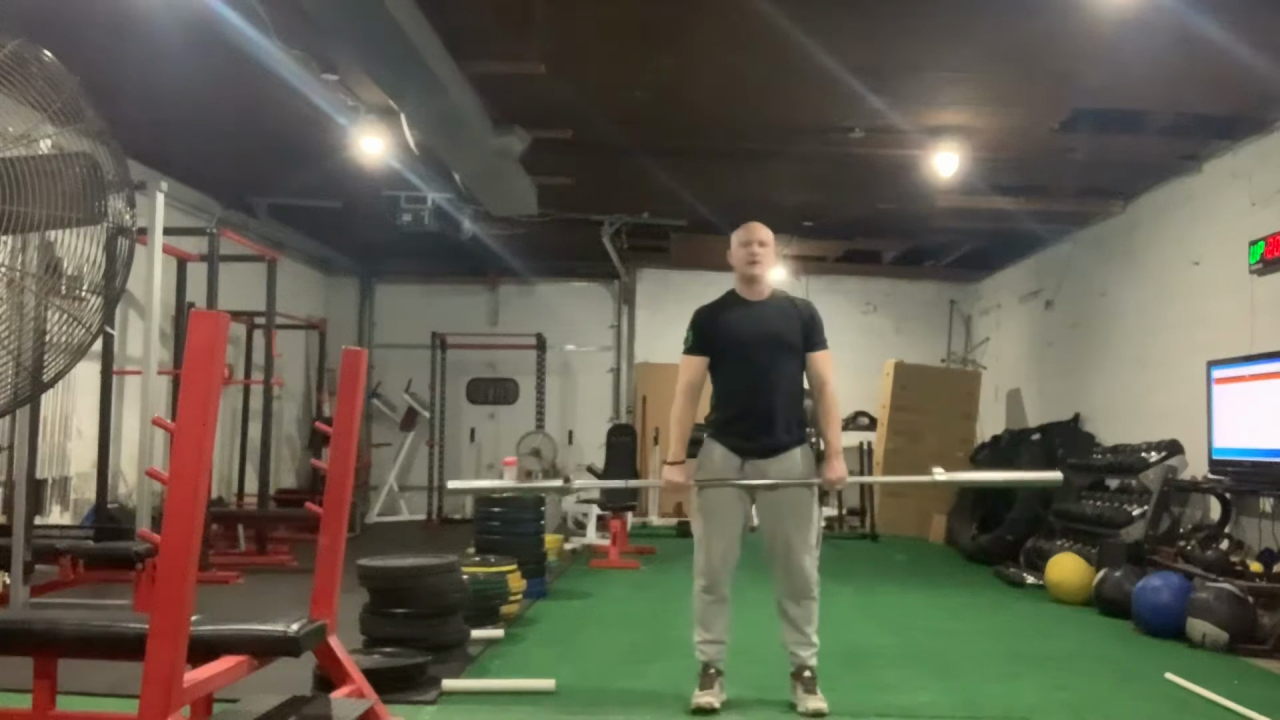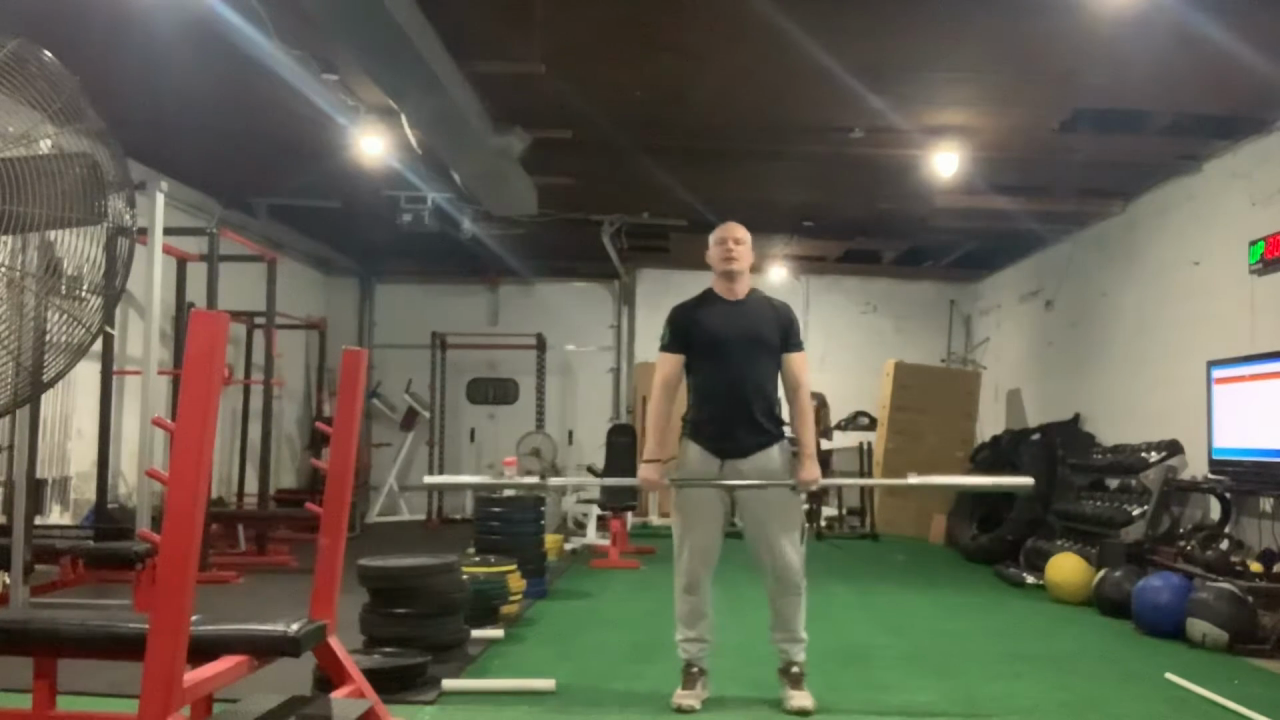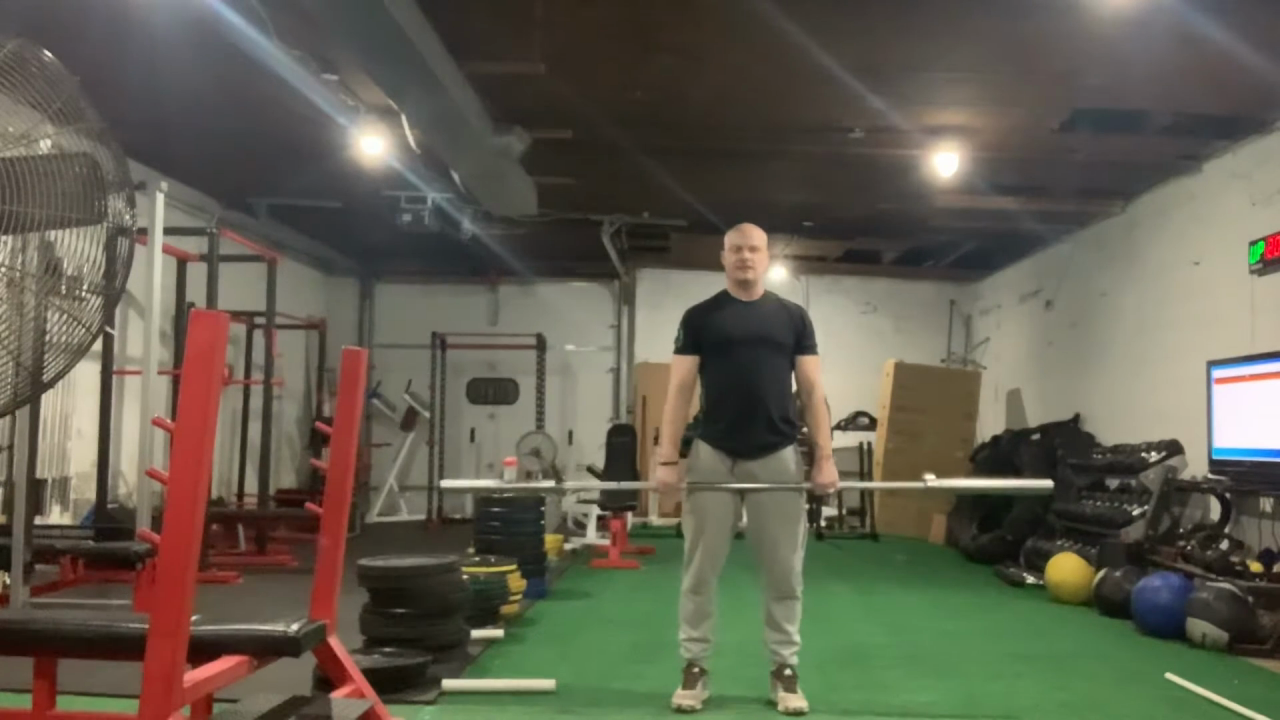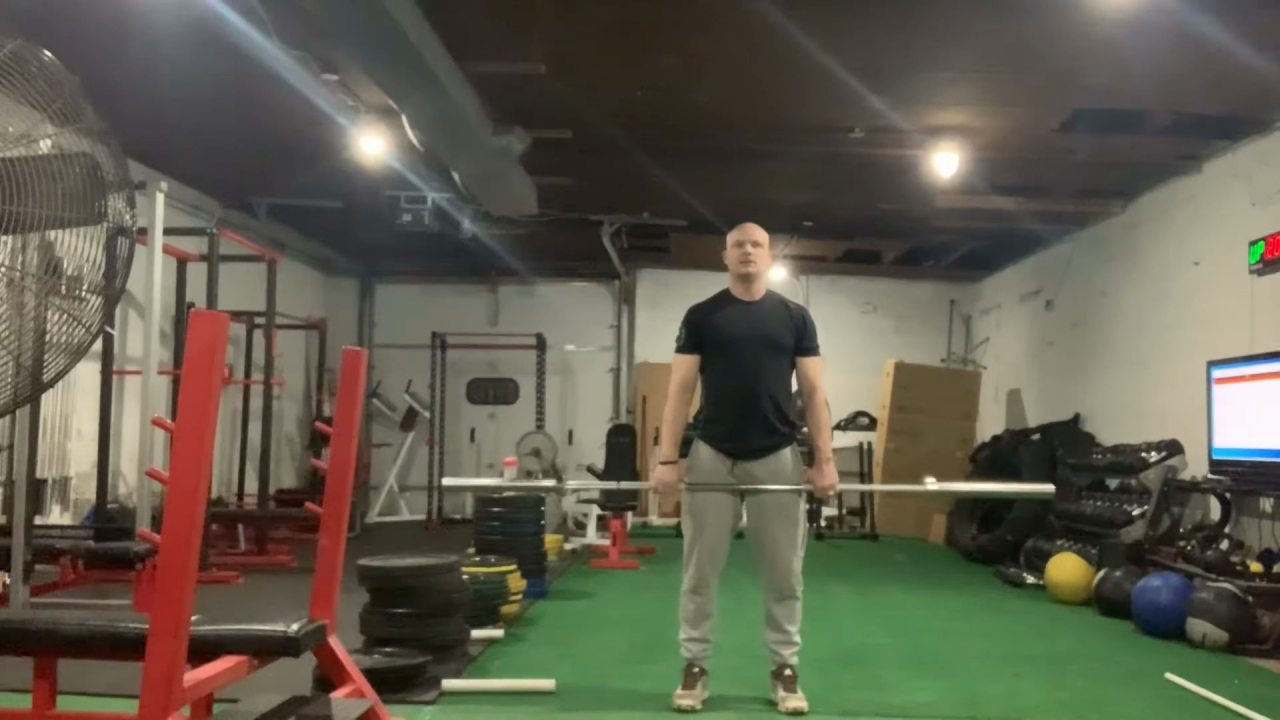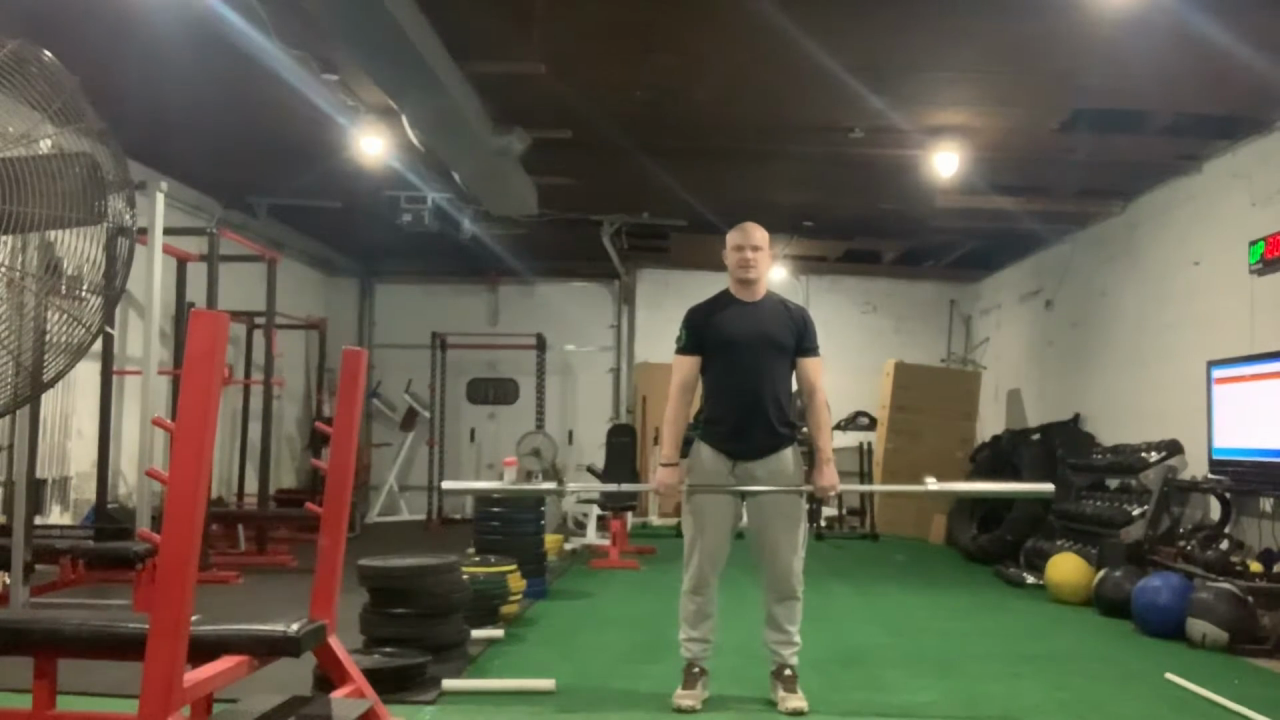
dt=1s
person 1, frame 1
left shoulder: (802, 314)
right shoulder: (709, 318)
left elbow: (823, 386)
right elbow: (688, 390)
left wrist: (834, 454)
right wrist: (675, 458)
left hip: (789, 457)
right hip: (723, 456)
left knee: (798, 572)
right knee: (712, 569)
left ankle: (804, 670)
right ankle: (711, 669)
person 1, frame 2
left shoulder: (779, 314)
right shoulder: (686, 315)
left elbow: (798, 387)
right elbow: (664, 387)
left wrist: (808, 454)
right wrist: (651, 456)
left hip: (766, 455)
right hip: (702, 456)
left knee: (786, 567)
right knee: (693, 569)
left ankle: (792, 667)
right ankle: (694, 668)
person 1, frame 3
left shoulder: (793, 317)
right shoulder: (700, 317)
left elbow: (812, 390)
right elbow: (679, 390)
left wrist: (824, 457)
right wrist: (666, 458)
left hip: (777, 457)
right hip: (712, 456)
left knee: (783, 573)
right knee: (700, 570)
left ankle: (784, 669)
right ankle: (694, 667)
person 1, frame 4
left shoulder: (794, 317)
right shoulder: (701, 316)
left elbow: (813, 391)
right elbow: (680, 390)
left wrist: (824, 459)
right wrist: (667, 458)
left hip: (777, 458)
right hip: (712, 457)
left knee: (784, 573)
right knee: (700, 571)
left ankle: (785, 669)
right ankle: (694, 667)
person 1, frame 5
left shoulder: (794, 317)
right shoulder: (701, 317)
left elbow: (813, 392)
right elbow: (681, 391)
left wrist: (824, 460)
right wrist: (668, 460)
left hip: (778, 458)
right hip: (713, 457)
left knee: (784, 574)
right knee: (700, 572)
left ankle: (785, 668)
right ankle: (694, 667)
